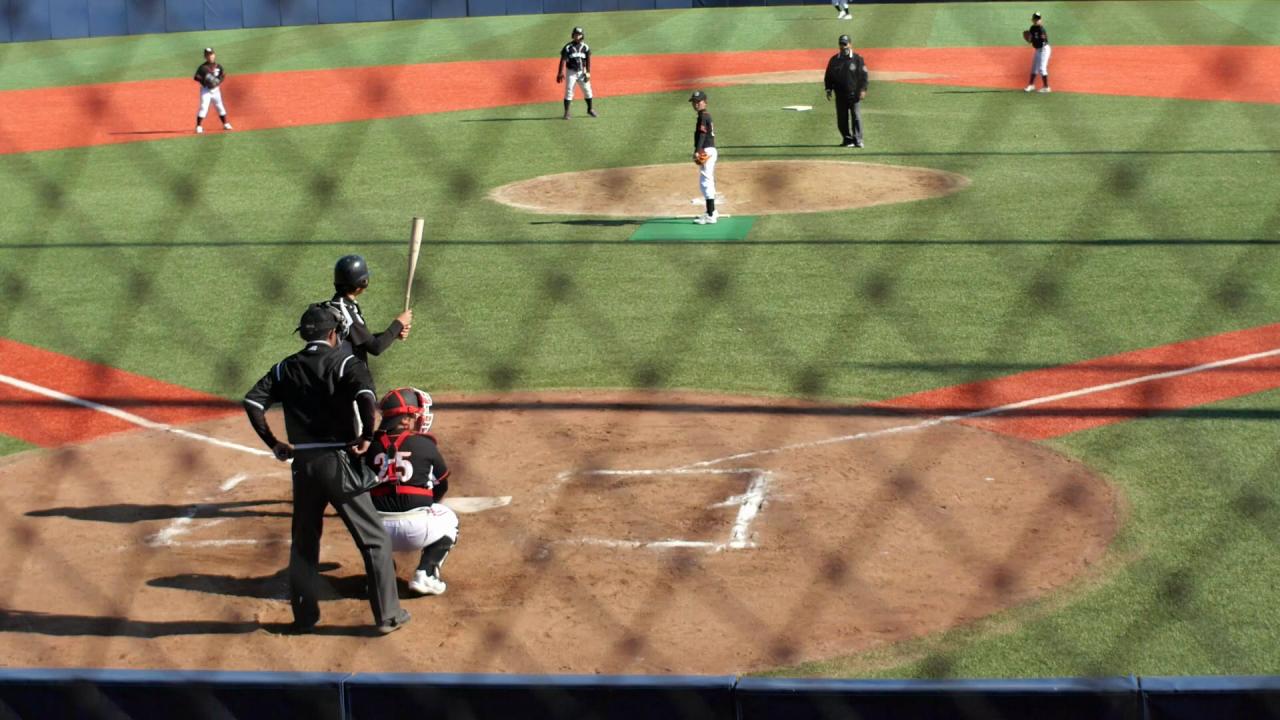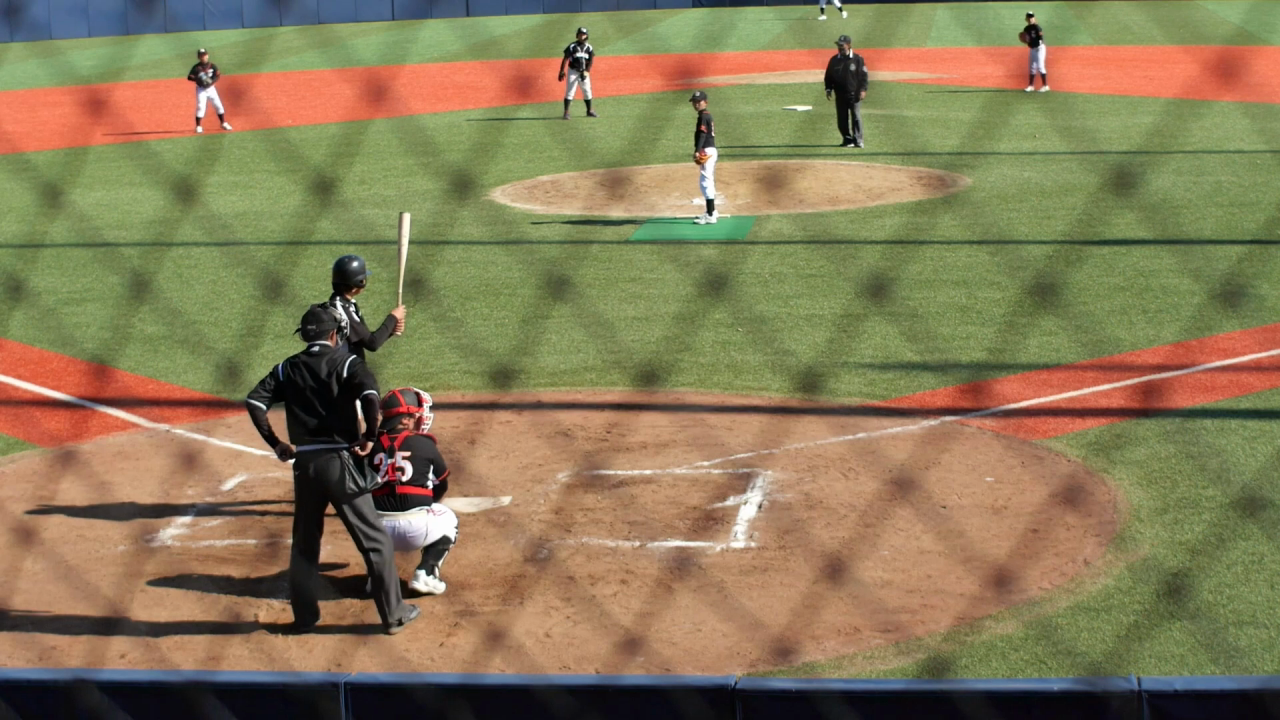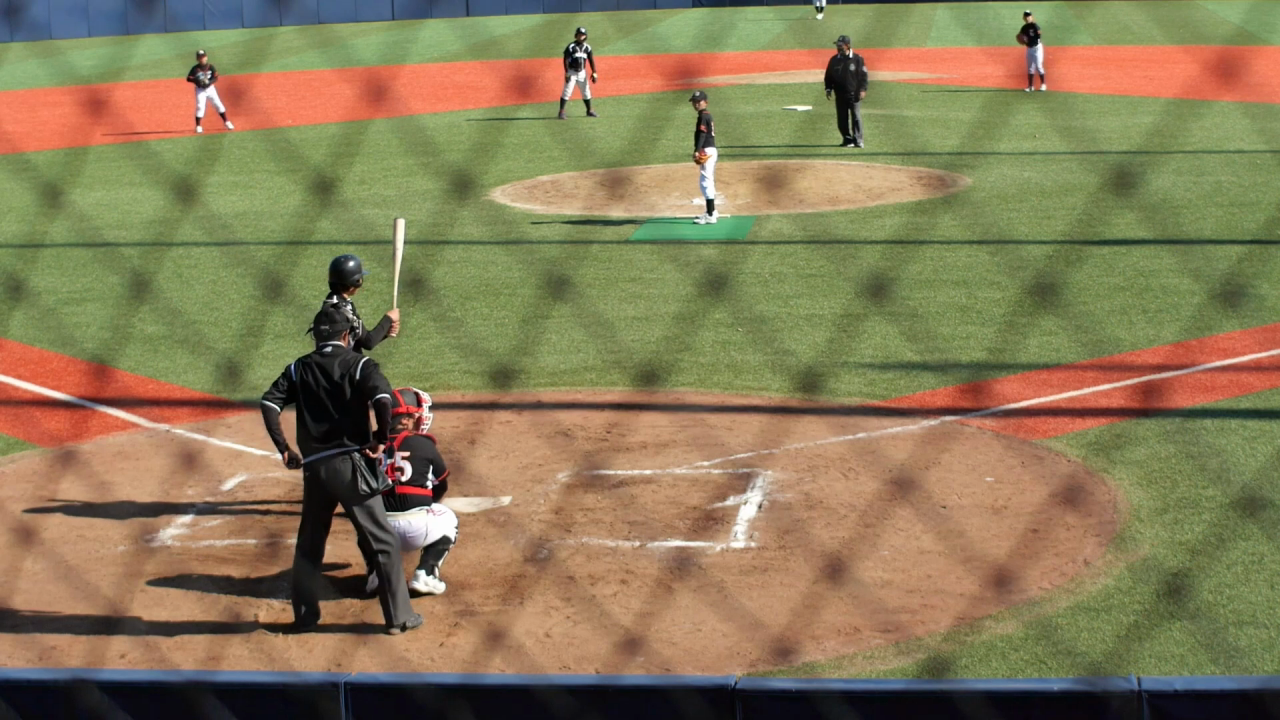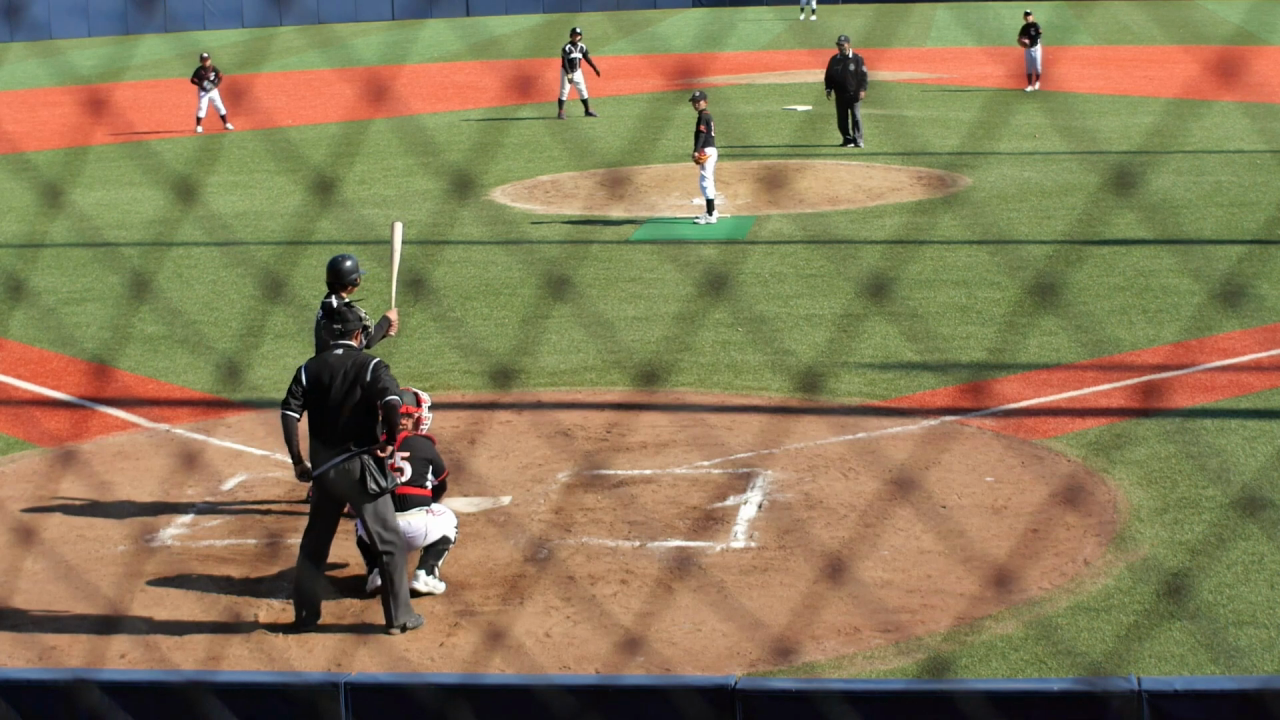
dt=0.2s
person 1, frame 1
left shoulder: (285, 368)
right shoulder: (345, 362)
left elbow: (252, 403)
right elbow: (366, 397)
left wrist: (274, 443)
right wrist: (367, 436)
left hip: (304, 465)
right hip: (340, 461)
left knee: (304, 542)
right knee: (374, 539)
left ankle: (304, 616)
right ankle: (388, 614)
person 1, frame 2
left shoulder: (287, 369)
right shoulder: (347, 363)
left elbow: (254, 403)
right elbow: (370, 397)
left wrist: (275, 443)
right wrist: (370, 437)
left hip: (305, 465)
right hip: (342, 462)
left knee: (304, 542)
right knee: (374, 540)
left ankle: (304, 616)
right ankle: (394, 614)
person 1, frame 3
left shoulder: (299, 368)
right shoulder: (360, 364)
left elbow: (269, 405)
right elbow: (383, 401)
left wrist: (284, 449)
right wrist: (381, 440)
left hip: (315, 467)
right hip: (353, 465)
left knee: (309, 543)
right knee: (383, 543)
left ankle: (304, 616)
right ankle: (398, 617)
person 1, frame 4
left shoulder: (309, 368)
right shoulder: (371, 366)
left elbow: (289, 414)
right elbow: (392, 403)
left wrist: (298, 461)
right wrist: (389, 441)
left hip: (323, 468)
right hip: (362, 466)
left knee: (314, 543)
right knee: (389, 543)
left ankle: (305, 616)
right ankle: (399, 617)
person 2, frame 1
left shoulder: (370, 446)
right shoulder: (425, 444)
right elbow: (441, 487)
right hip: (417, 529)
right knee: (448, 519)
right ankle: (426, 575)
person 2, frame 2
left shoulder: (370, 445)
right shoulder: (425, 444)
right elbow: (441, 487)
right hip: (417, 528)
right knee: (448, 519)
right ankle: (425, 575)
person 2, frame 3
right shoulder: (425, 444)
right elbow: (441, 487)
right hip: (417, 528)
right knee: (447, 518)
left ankle: (378, 571)
right ankle: (425, 574)
person 2, frame 4
right shoulder: (424, 445)
right elbow: (440, 487)
right hip: (416, 528)
left knee: (363, 522)
right knee: (447, 519)
left ankle: (376, 571)
right ankle: (425, 574)
